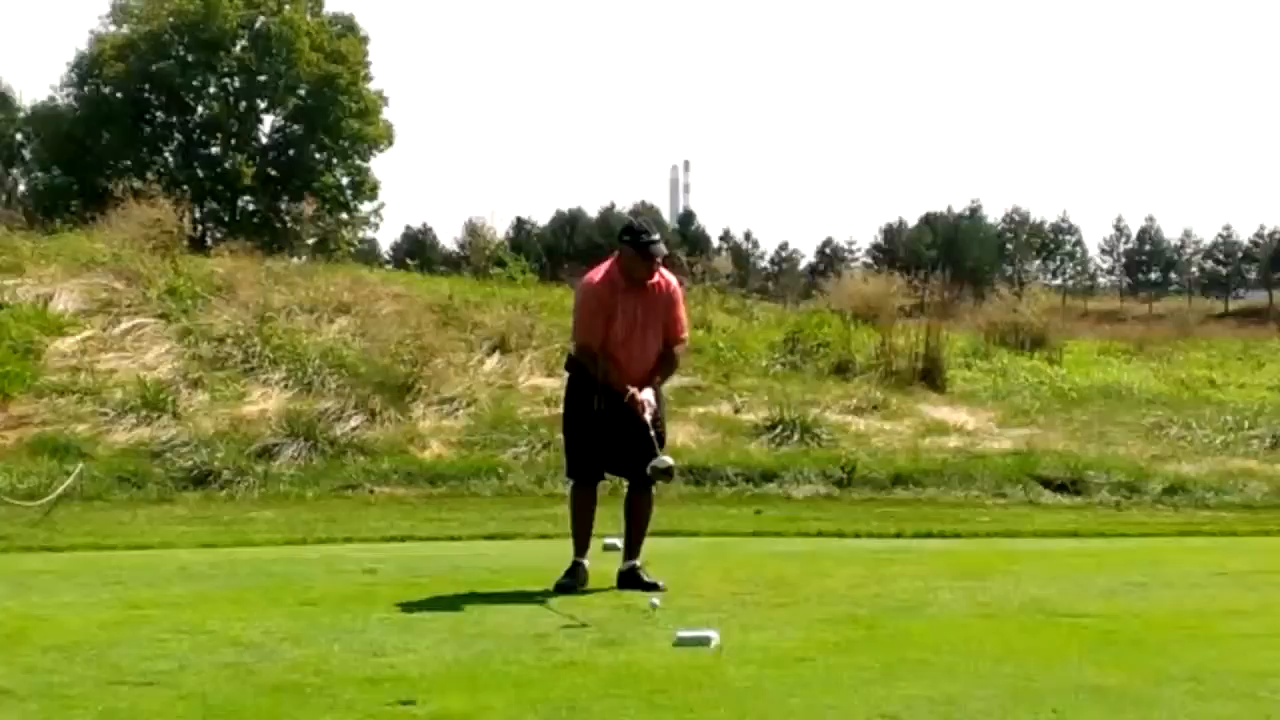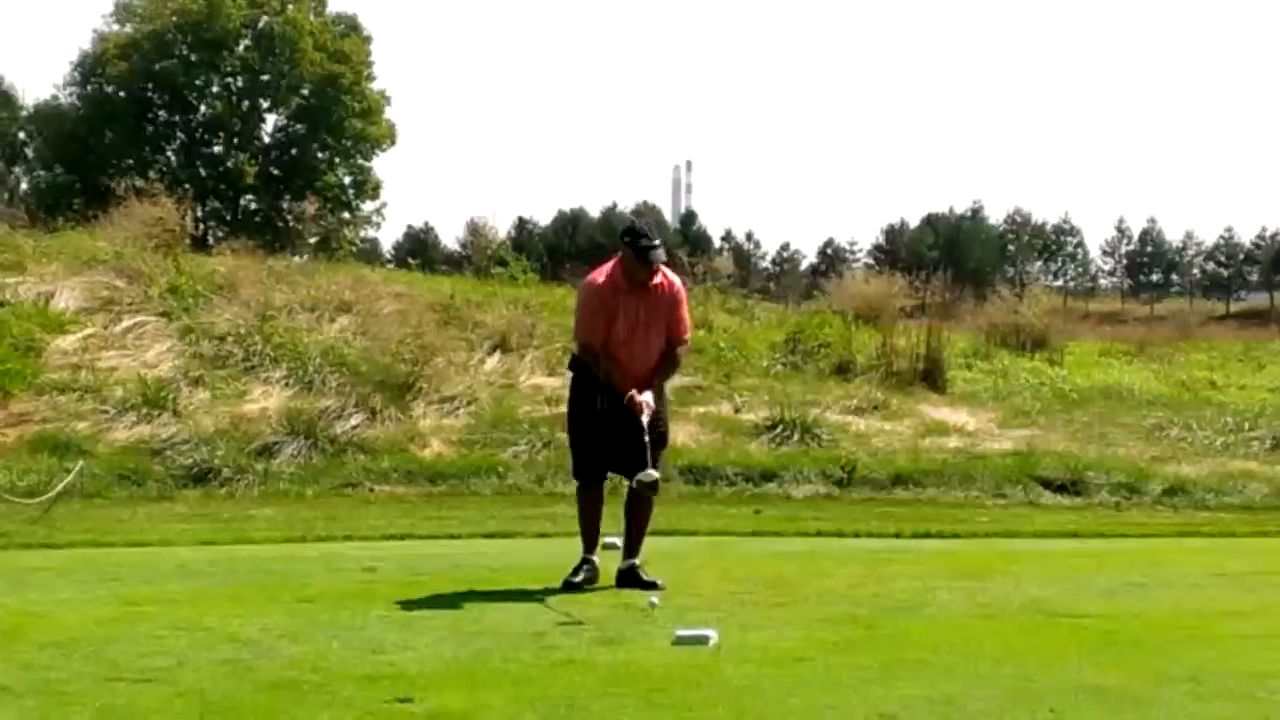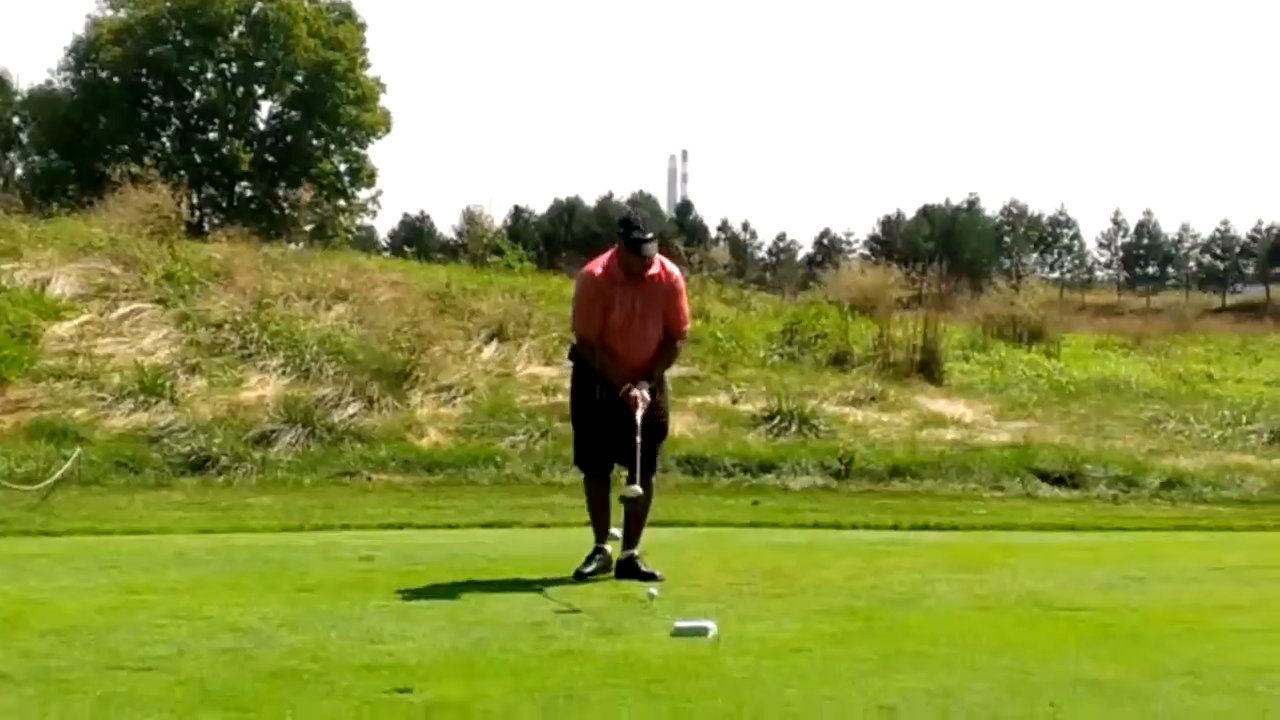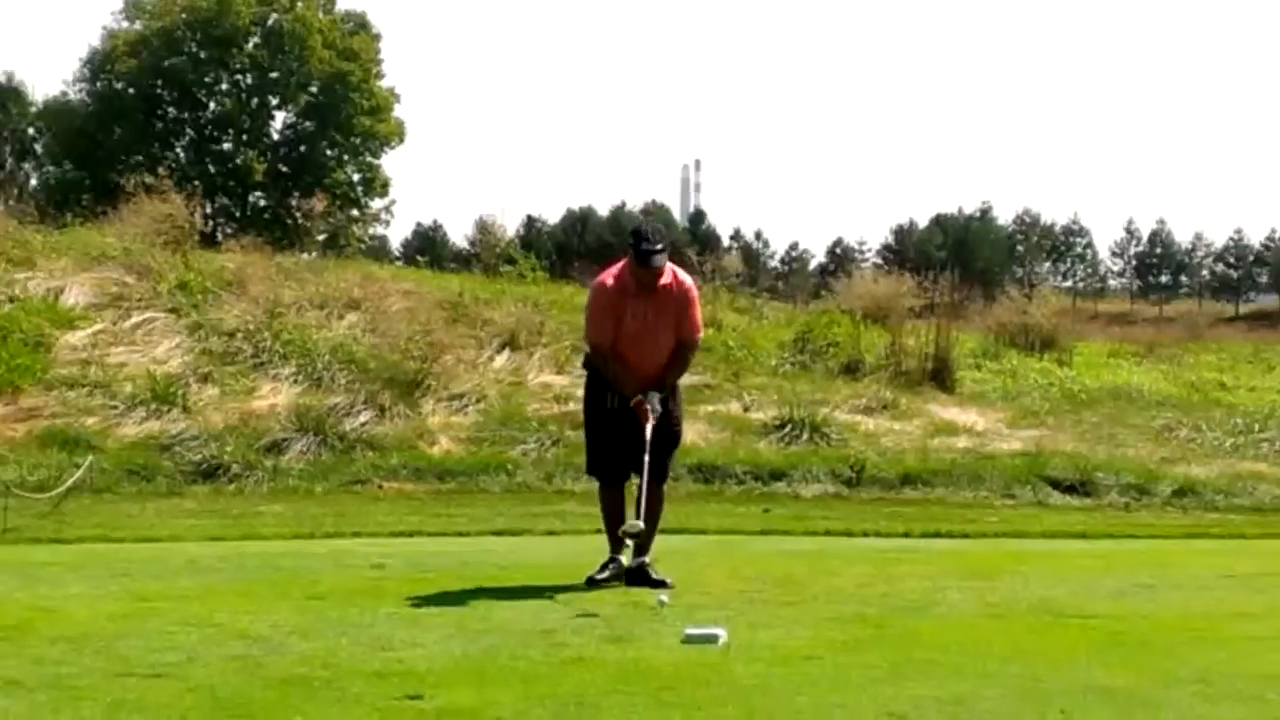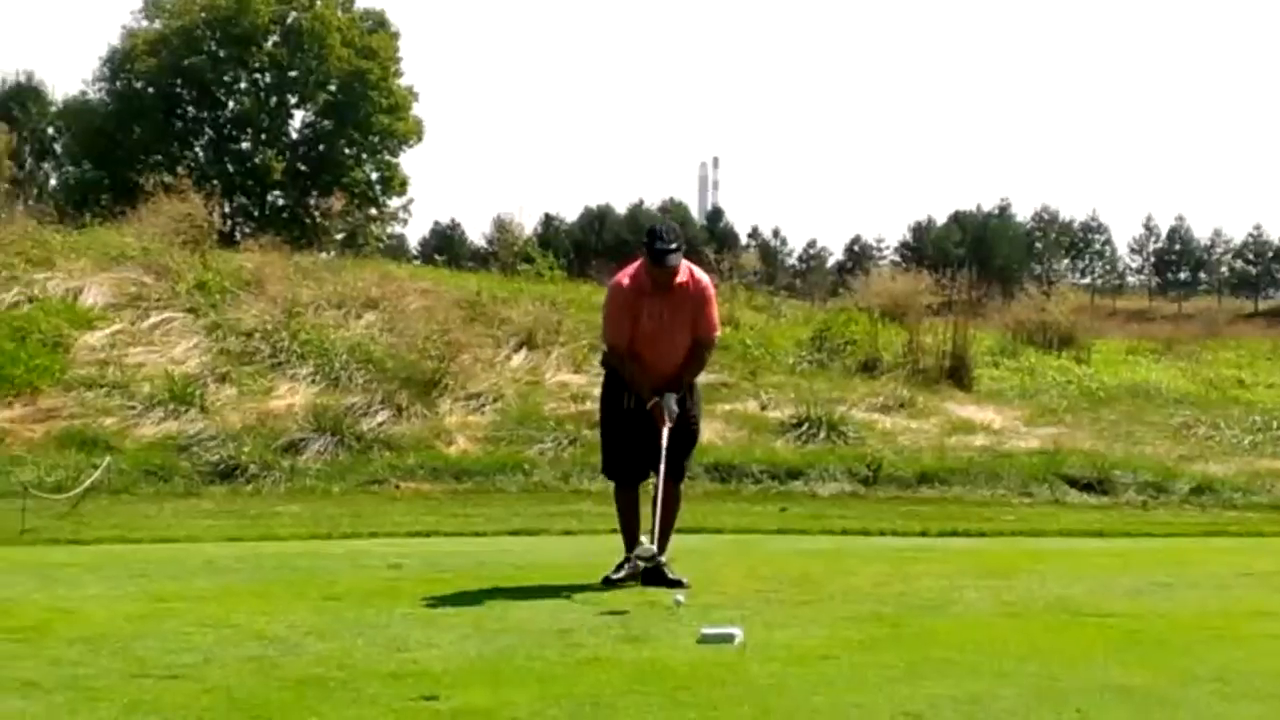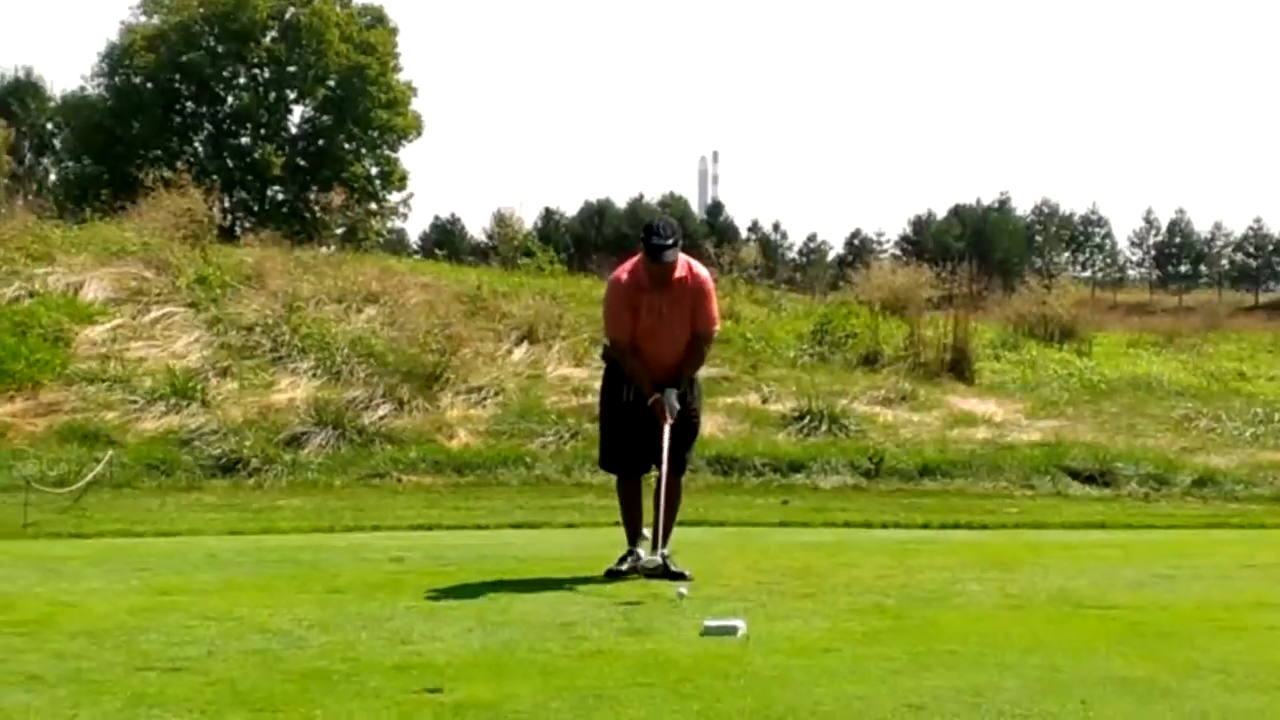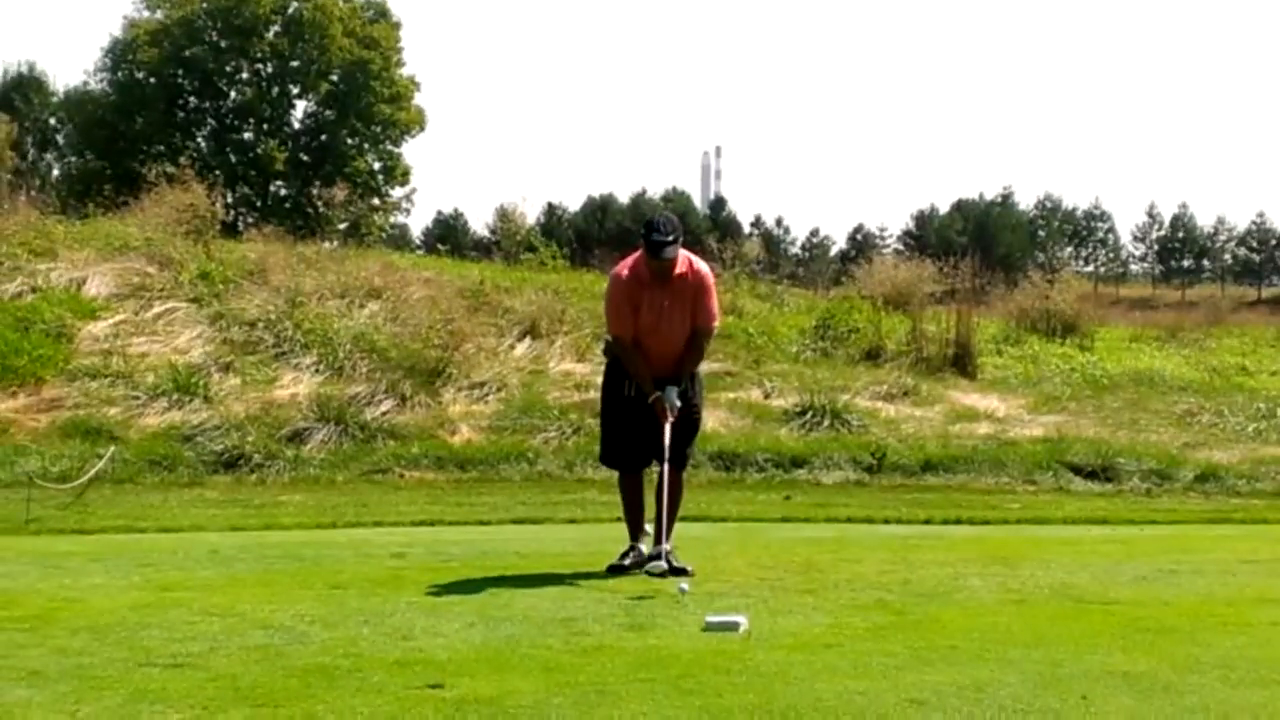
dt=0.1s
person 1, frame 1
left shoulder: (667, 286)
right shoulder: (594, 286)
left elbow: (675, 344)
right elbow: (587, 351)
left wrist: (652, 388)
right wrist: (624, 390)
left hip: (644, 393)
right hip: (595, 391)
left knee: (644, 480)
right knee: (585, 476)
left ankle: (631, 565)
right ankle: (579, 563)
person 1, frame 2
left shoulder: (671, 287)
right shoulder: (597, 286)
left elbow: (677, 345)
right elbow: (590, 350)
left wrist: (652, 389)
right wrist: (625, 391)
left hip: (647, 393)
right hip: (598, 390)
left knee: (646, 480)
right knee: (590, 476)
left ankle: (630, 564)
right ankle: (589, 560)
person 1, frame 3
left shoulder: (670, 277)
right shoulder: (593, 277)
left elbow: (676, 337)
right elbow: (587, 342)
left wrist: (648, 381)
right wrist: (622, 386)
left hip: (647, 382)
right hip: (597, 381)
left knee: (644, 470)
right knee: (596, 467)
left ankle: (630, 554)
right ankle: (601, 548)
person 1, frame 4
left shoulder: (683, 286)
right shoulder: (606, 288)
left elbow: (689, 346)
right elbow: (600, 352)
left wrist: (659, 391)
right wrist: (633, 397)
left hip: (660, 391)
right hip: (611, 390)
left knee: (656, 478)
right knee: (610, 476)
left ankle: (641, 562)
right ankle: (615, 558)
person 1, frame 5
left shoulder: (700, 285)
right shoulder: (622, 287)
left elbow: (704, 345)
right elbow: (618, 353)
left wrist: (675, 392)
right wrist: (650, 400)
left hip: (678, 389)
right hip: (628, 389)
left knee: (672, 477)
right knee: (626, 476)
left ankle: (658, 560)
right ankle: (631, 558)
person 1, frame 6
left shoulder: (699, 279)
right shoulder: (621, 283)
left elbow: (703, 339)
right elbow: (620, 348)
left wrist: (675, 388)
right wrist: (650, 396)
left hip: (678, 384)
right hip: (628, 383)
left knee: (673, 470)
right knee: (628, 469)
left ankle: (660, 553)
right ankle: (634, 551)
person 1, frame 7
left shoulder: (700, 275)
right shoulder: (622, 279)
left elbow: (702, 335)
right elbow: (624, 345)
left wrist: (676, 386)
right wrist: (652, 394)
left hip: (680, 378)
right hip: (630, 377)
left knee: (675, 464)
right knee: (629, 463)
left ankle: (663, 548)
right ankle: (636, 546)
